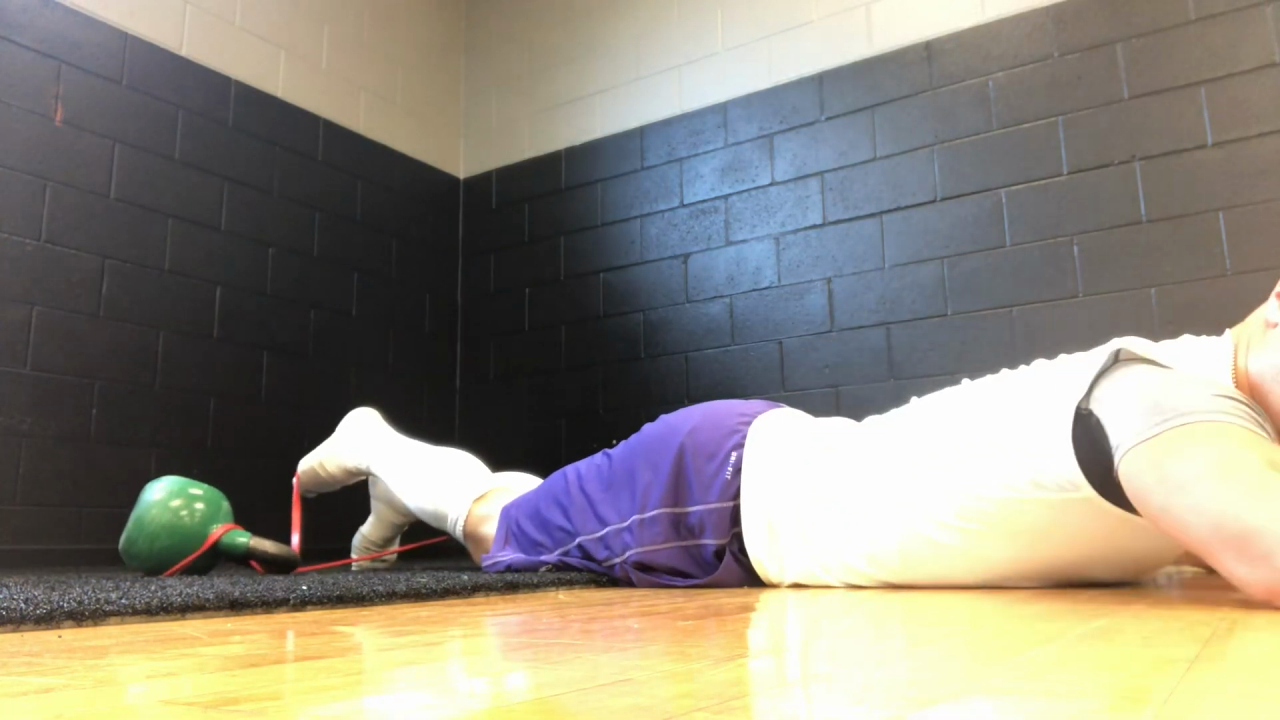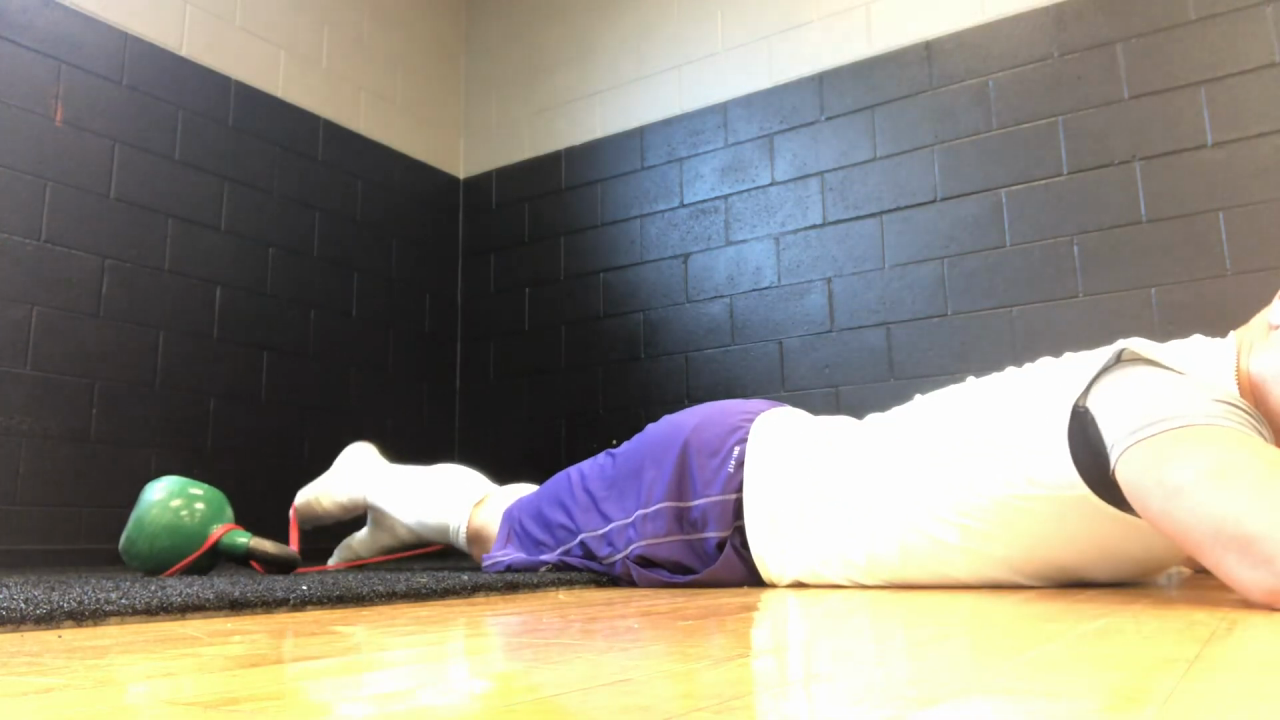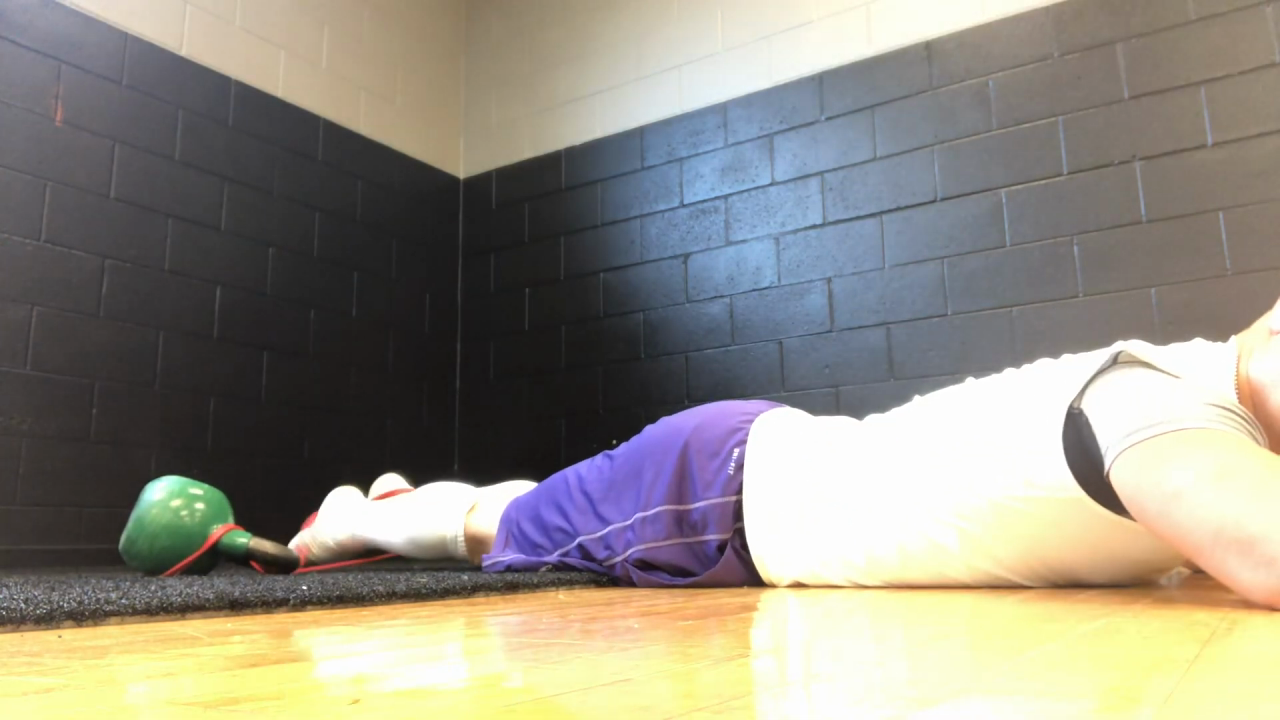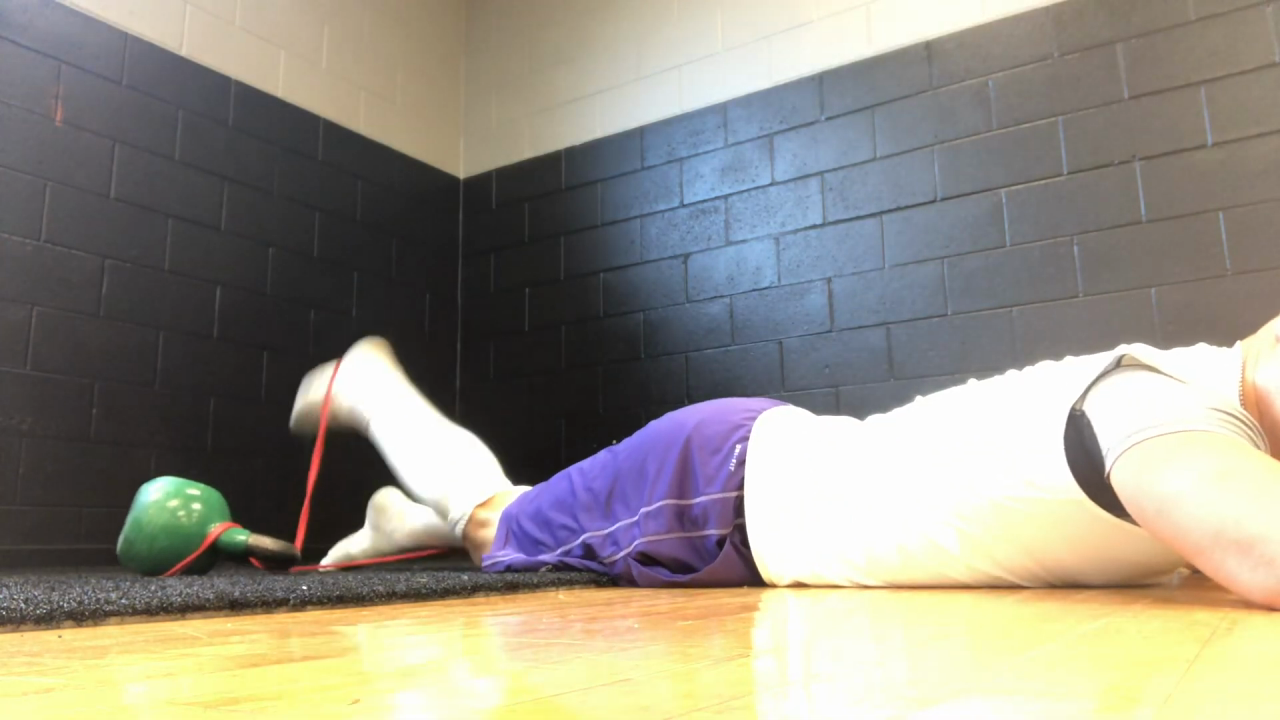
dt=0.3s
person 1, frame 1
left shoulder: (1201, 389)
right shoulder: (1175, 393)
left hip: (771, 473)
right hip: (717, 494)
left knee: (526, 509)
right knee: (501, 530)
left ankle: (402, 488)
right ankle: (377, 445)
person 1, frame 2
right shoulder: (1169, 392)
left hip: (771, 472)
right hip: (722, 487)
right knee: (503, 528)
left ankle: (404, 511)
right ankle: (374, 479)
person 1, frame 3
right shoulder: (1164, 396)
left hip: (773, 475)
right hip: (721, 488)
left knee: (526, 518)
right knee: (501, 533)
left ankle: (402, 498)
right ankle: (357, 516)
person 1, frame 4
right shoulder: (1167, 398)
left hip: (769, 472)
right hip: (720, 486)
left knee: (523, 517)
right knee: (496, 523)
left ankle: (406, 519)
right ankle: (369, 380)
